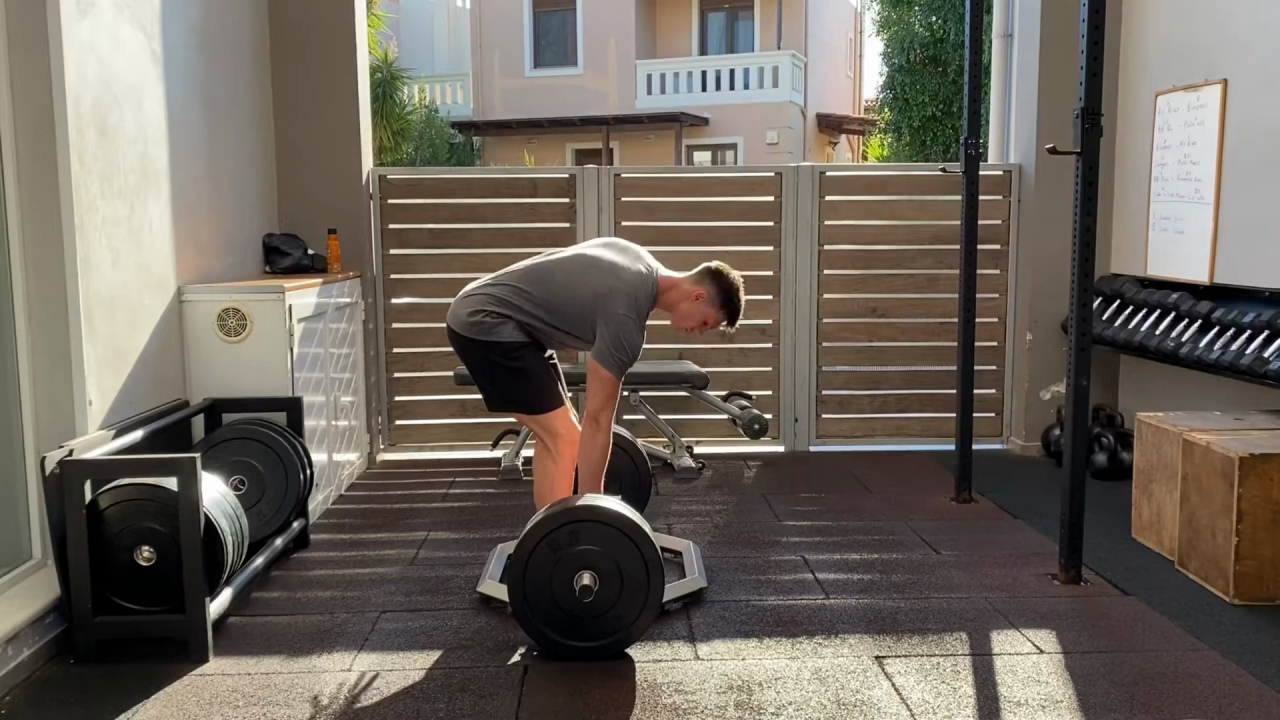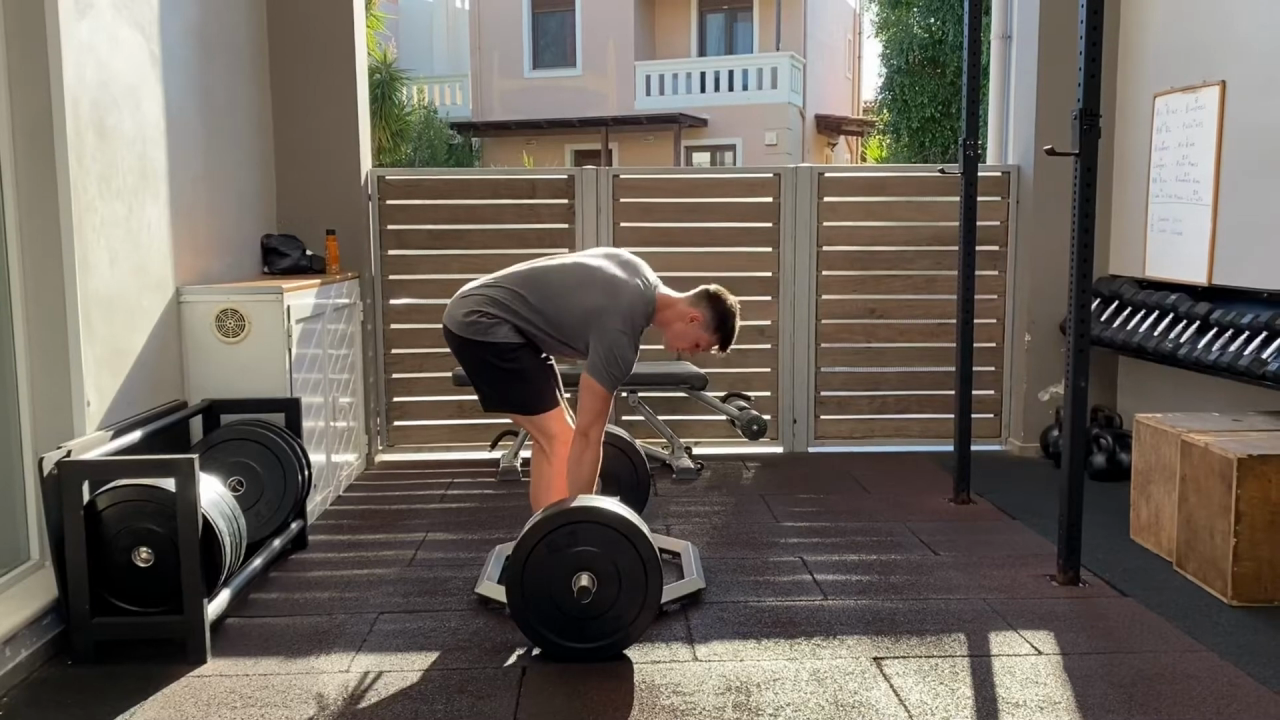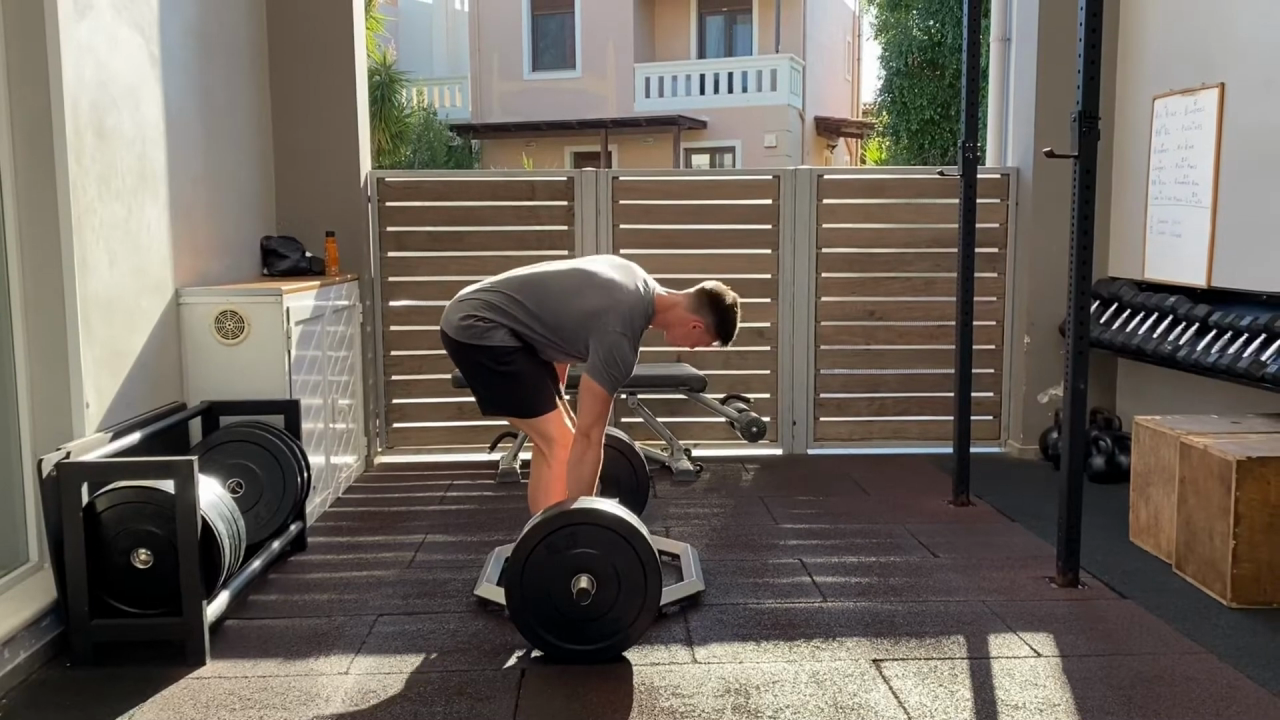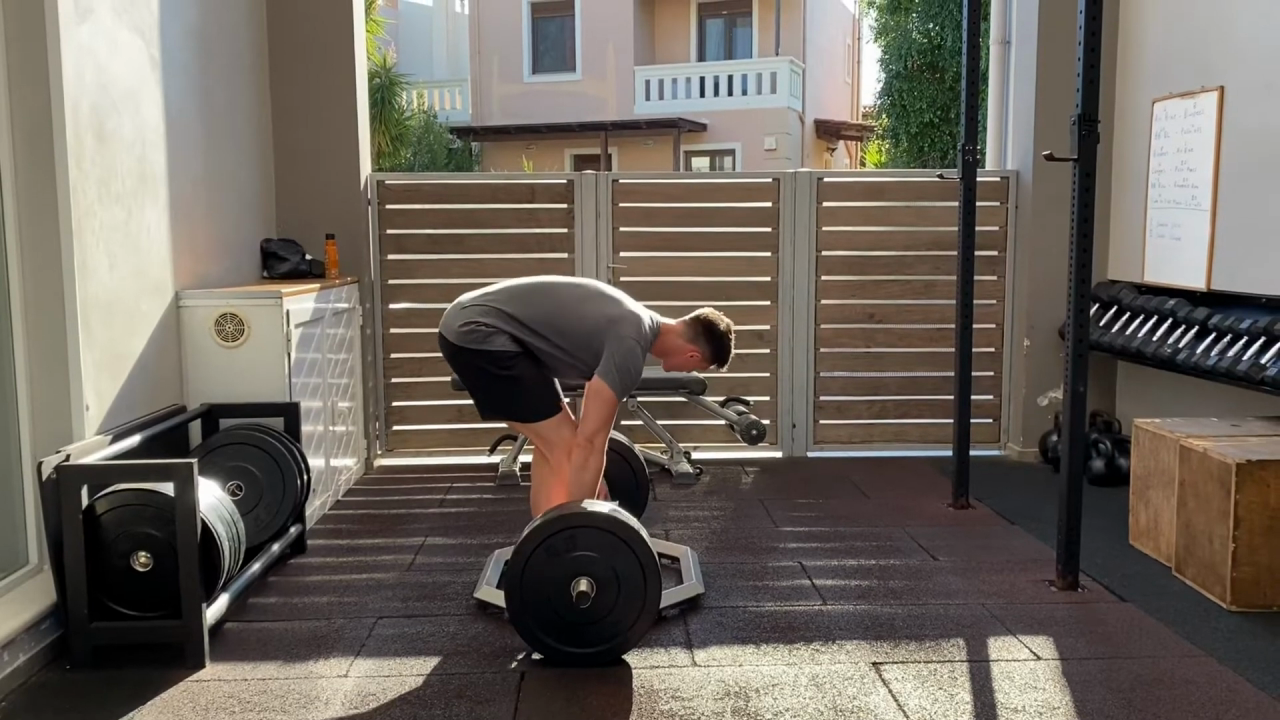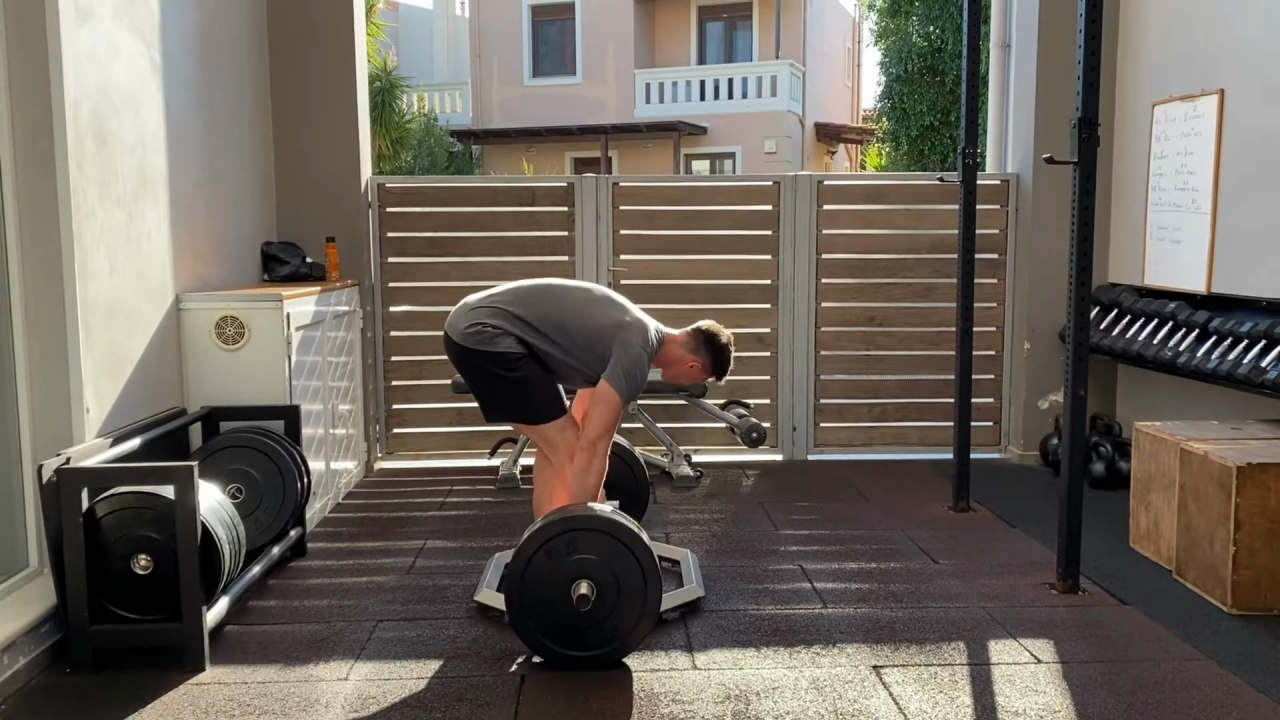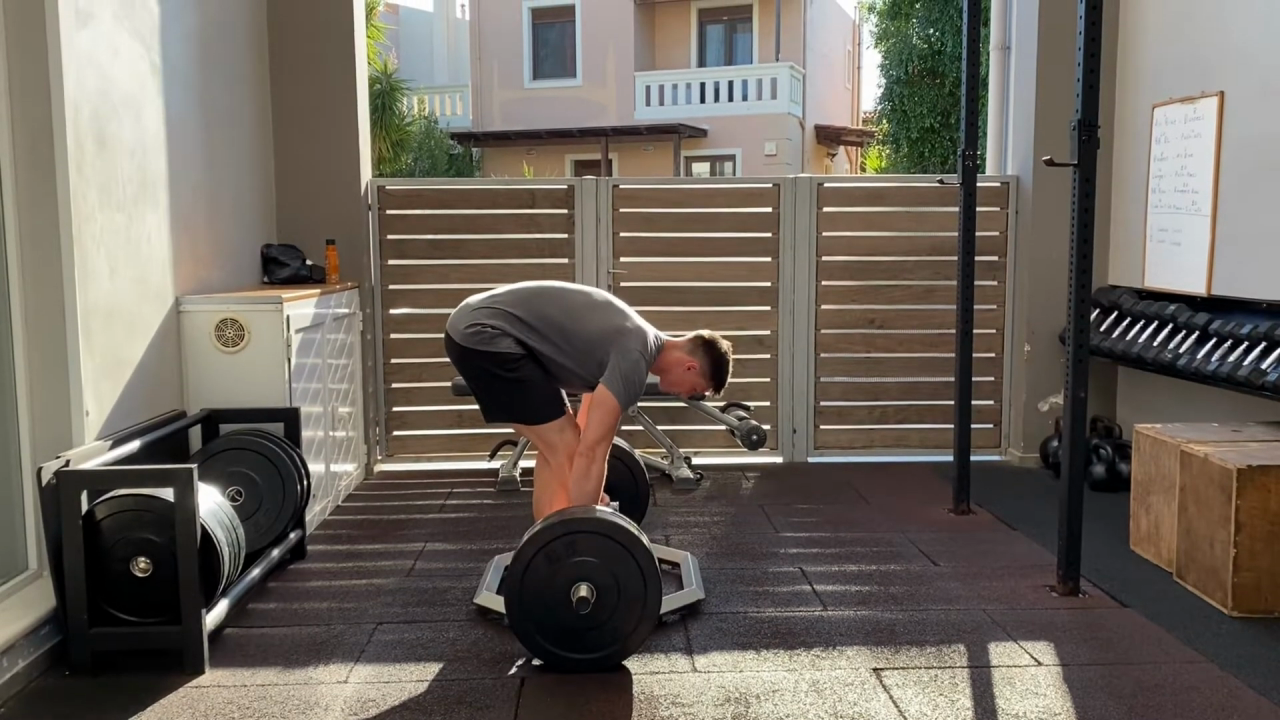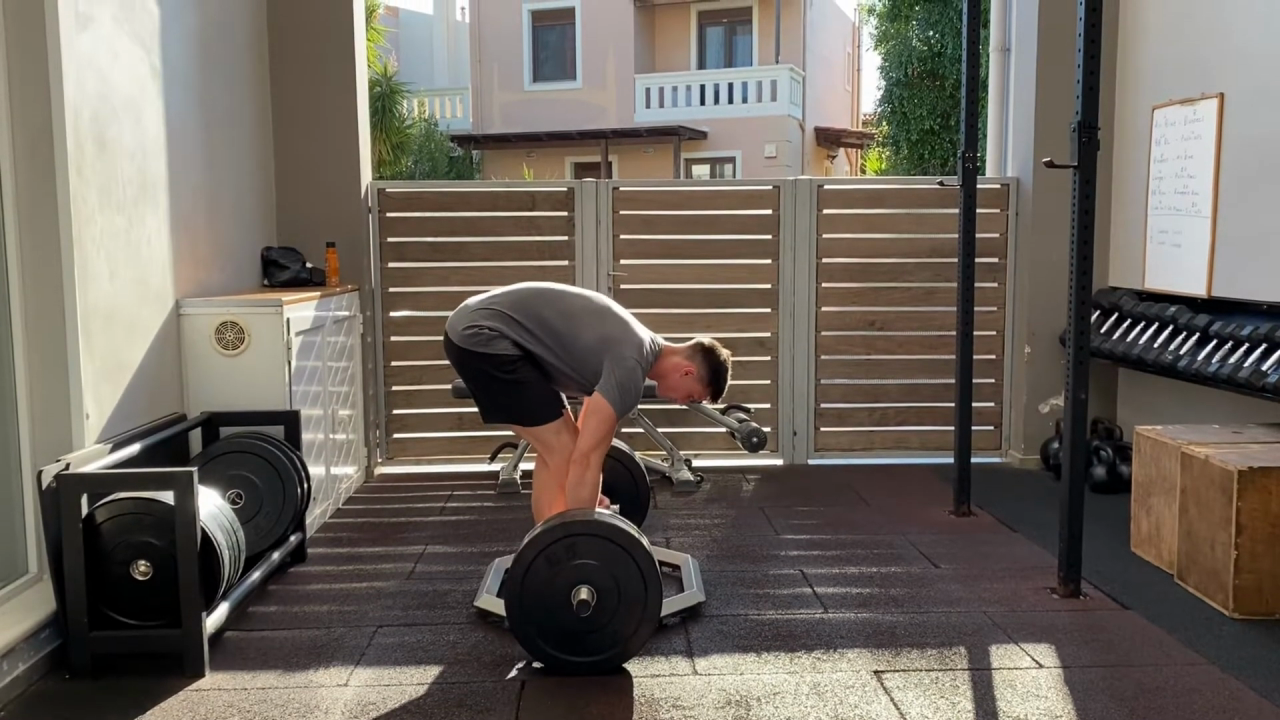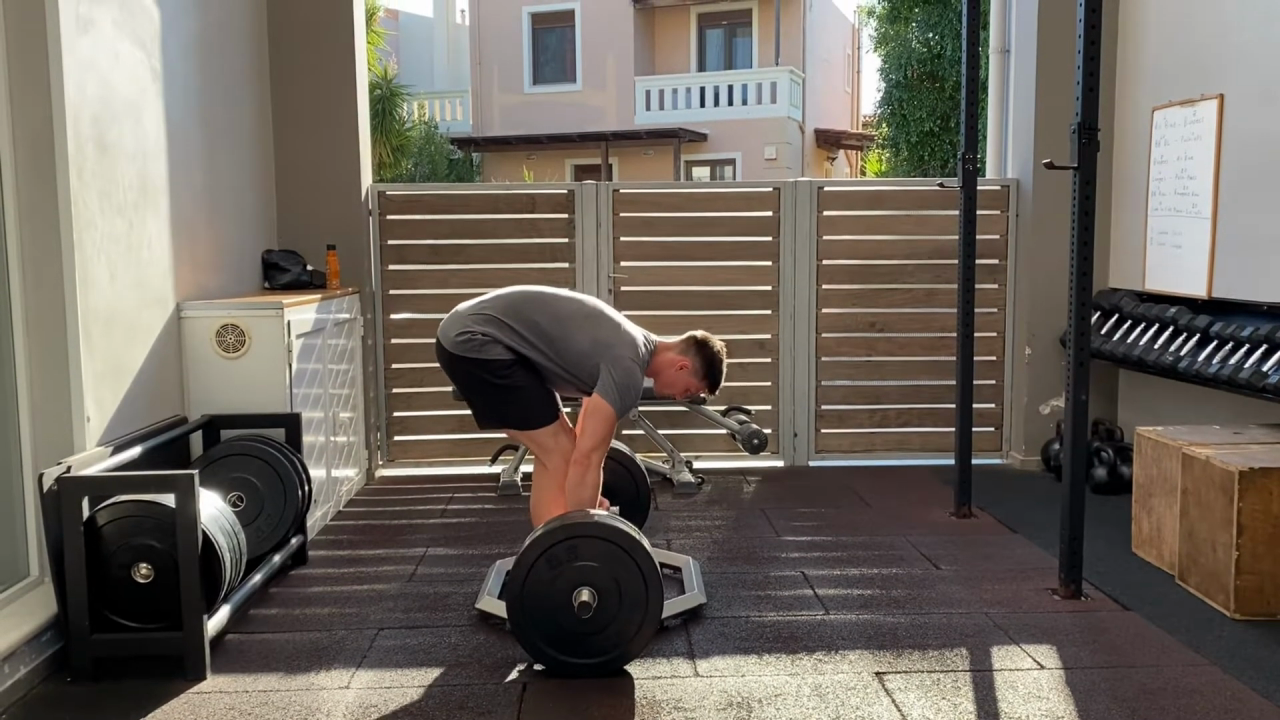
dt=0.4s
person 1, frame 1
left shoulder: (640, 265)
right shoulder: (625, 317)
right elbow: (598, 419)
left hip: (481, 316)
right hip: (485, 322)
left knee: (556, 435)
right knee: (564, 439)
person 1, frame 2
left shoulder: (639, 276)
right shoulder: (619, 332)
right elbow: (587, 435)
left hip: (480, 315)
right hip: (481, 322)
left knee: (552, 436)
right knee: (559, 440)
person 1, frame 3
left shoulder: (636, 281)
right shoulder: (618, 334)
right elbow: (588, 436)
left wrist: (553, 391)
left hip: (477, 318)
right hip: (478, 326)
left knee: (554, 438)
right knee: (559, 442)
person 1, frame 4
left shoulder: (634, 321)
right shoulder: (631, 345)
right elbow: (591, 442)
left wrist: (593, 482)
left hip: (473, 325)
right hip: (477, 332)
left knee: (556, 441)
right knee: (561, 446)
person 1, frame 5
left shoulder: (635, 333)
right shoulder: (636, 353)
left elbow: (583, 423)
right elbow: (593, 446)
left wrist: (587, 492)
left hip: (477, 326)
right hip: (483, 332)
left knee: (557, 444)
right knee: (565, 449)
person 1, frame 6
left shoulder: (635, 341)
right shoulder: (635, 358)
left elbow: (587, 434)
right elbow: (591, 451)
left wrist: (588, 493)
left hip: (479, 328)
right hip: (482, 333)
left knee: (559, 445)
right knee: (563, 450)
person 1, frame 7
left shoulder: (636, 347)
right shoulder: (630, 365)
right elbow: (585, 458)
left wrist: (587, 495)
left hip: (480, 329)
right hip: (481, 334)
left knee: (559, 446)
right knee: (561, 451)
person 1, frame 8
left shoulder: (630, 346)
right shoulder: (628, 368)
right elbow: (585, 458)
left wrist: (586, 500)
left hip: (473, 334)
right hip: (474, 340)
left knee: (556, 450)
right knee: (559, 454)
